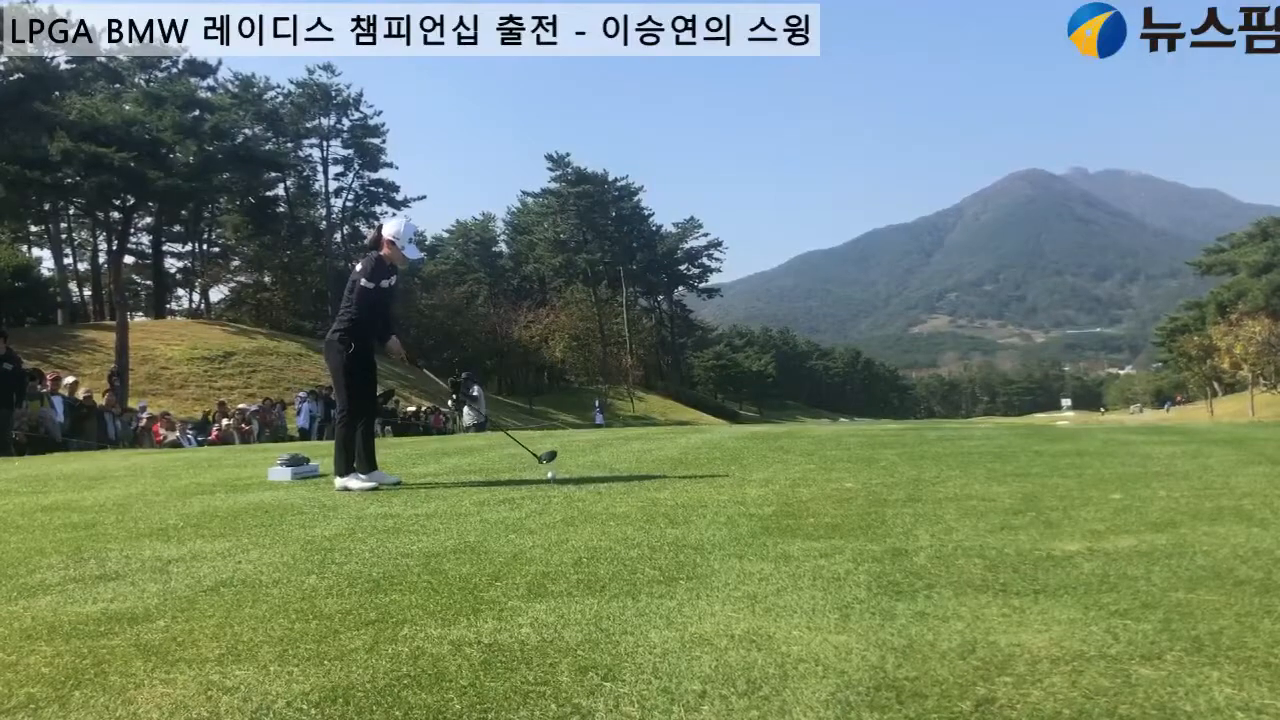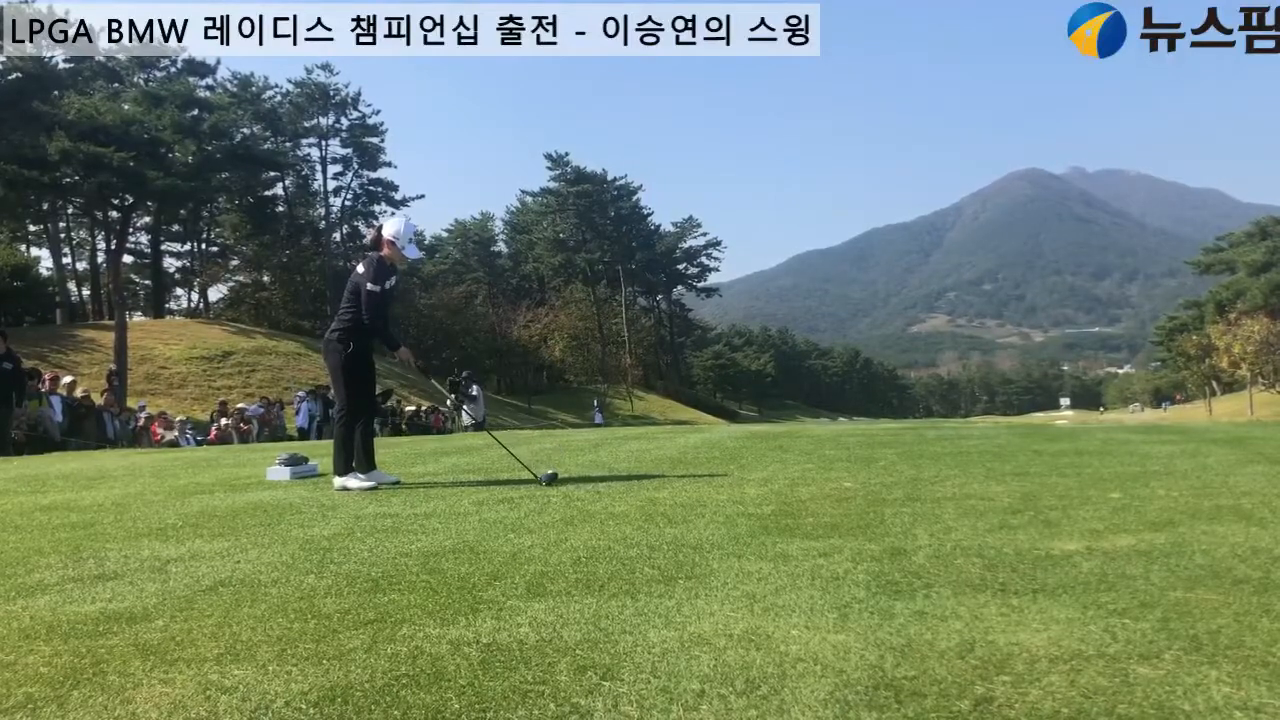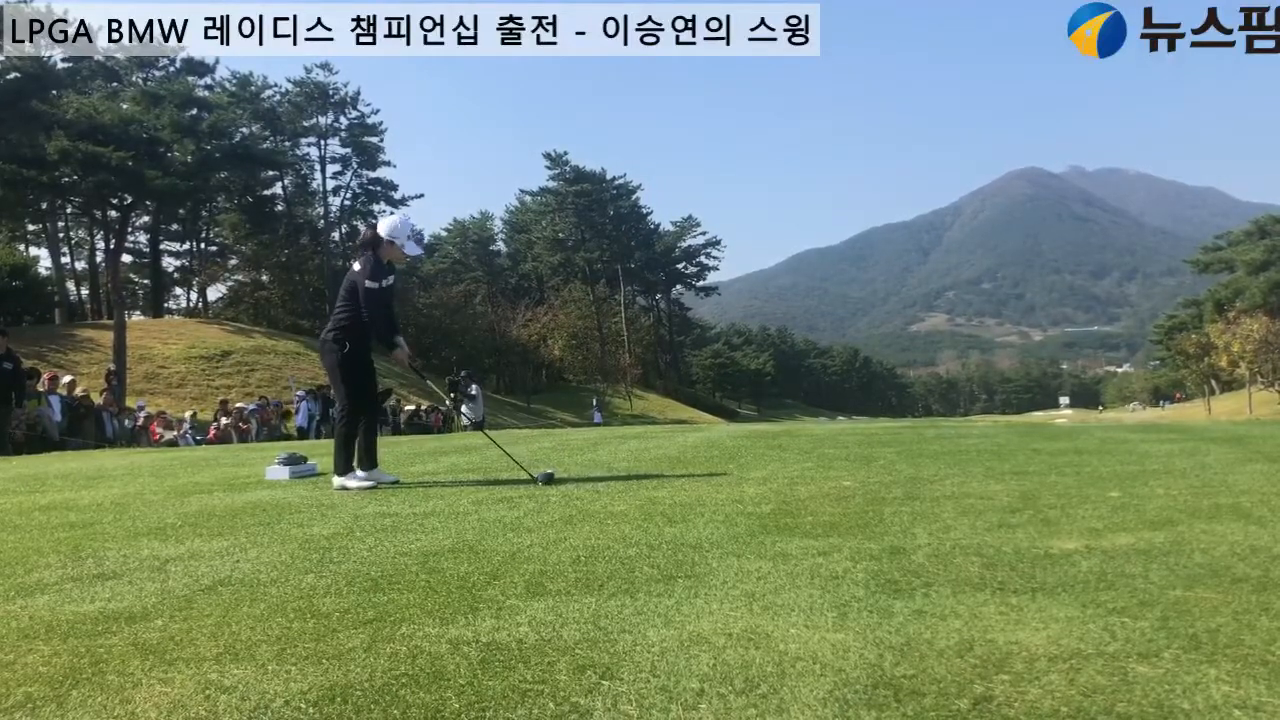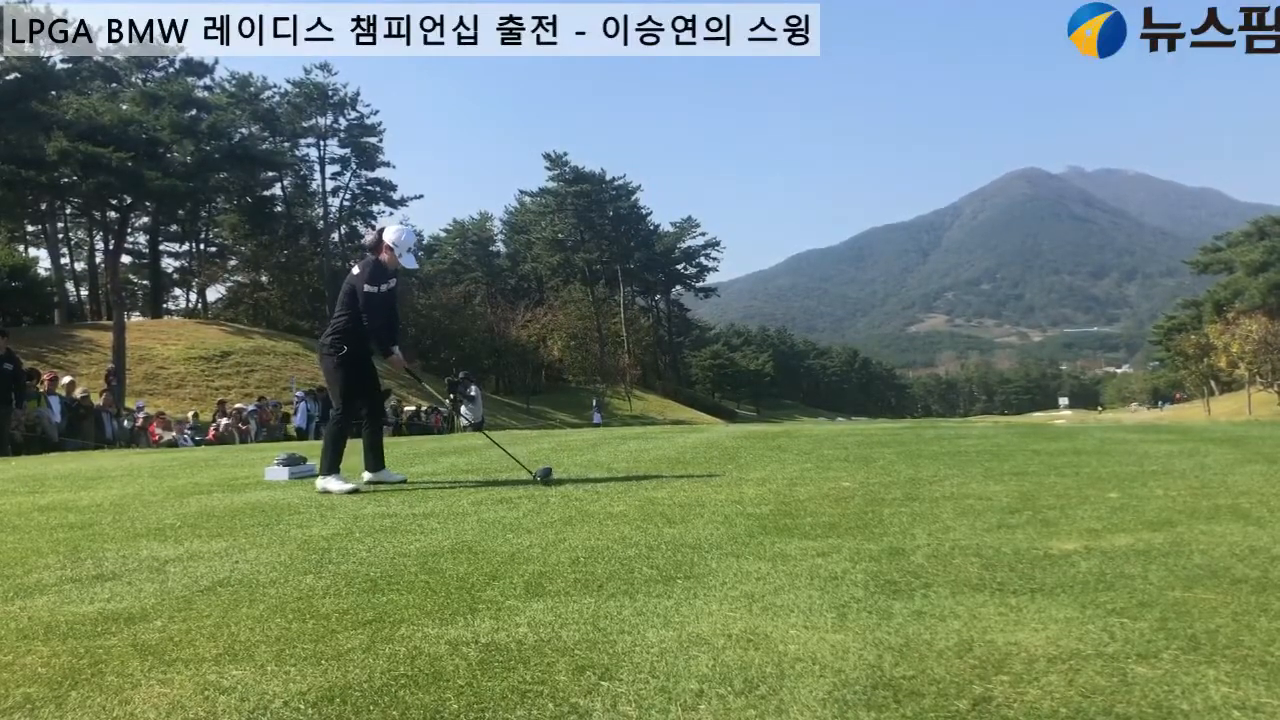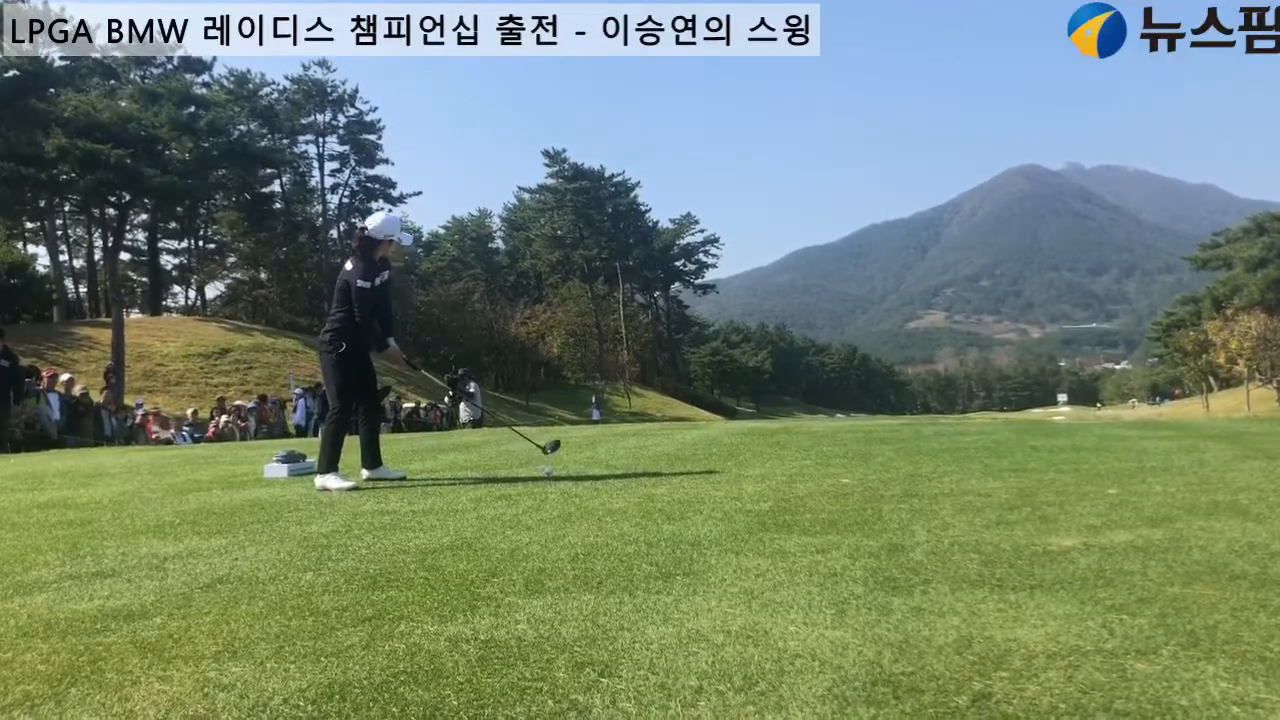
dt=1s
person 1, frame 1
left shoulder: (389, 270)
right shoulder: (371, 267)
right elbow: (359, 312)
left wrist: (392, 339)
right wrist: (387, 339)
left hip: (362, 346)
right hip: (345, 345)
left knee: (368, 407)
right knee: (350, 407)
left ankle: (367, 469)
right ankle: (344, 475)
person 1, frame 2
left shoulder: (388, 269)
right shoulder: (372, 269)
right elbow: (371, 318)
left wrist: (393, 343)
right wrist: (396, 347)
left hip: (360, 345)
right hip: (342, 344)
left knee: (367, 407)
right knee: (349, 407)
left ankle: (366, 468)
right ankle: (343, 474)
person 1, frame 3
left shoulder: (386, 268)
right shoulder: (368, 268)
left elbow: (386, 310)
right elbow: (371, 316)
left wrist: (399, 340)
right wrist: (393, 348)
left hip: (357, 346)
right hip: (339, 344)
left knee: (370, 405)
right knee: (350, 407)
left ankle: (367, 468)
right ankle: (343, 474)
person 1, frame 4
left shoulder: (388, 273)
right shoulder: (368, 272)
left elbow: (390, 314)
right elbow: (370, 320)
left wrist: (395, 348)
right wrist: (388, 354)
left hip: (358, 350)
right hip: (338, 348)
left knee: (374, 408)
right knee: (345, 409)
left ankle: (374, 469)
right ankle: (327, 475)
person 1, frame 5
left shoulder: (381, 265)
right shoulder: (360, 268)
left elbow: (383, 306)
right elbow: (363, 316)
left wrist: (390, 341)
right wrist: (383, 347)
left hip: (356, 346)
right hip: (337, 345)
left knee: (370, 405)
right knee: (342, 407)
left ankle: (372, 466)
right ankle: (326, 474)
